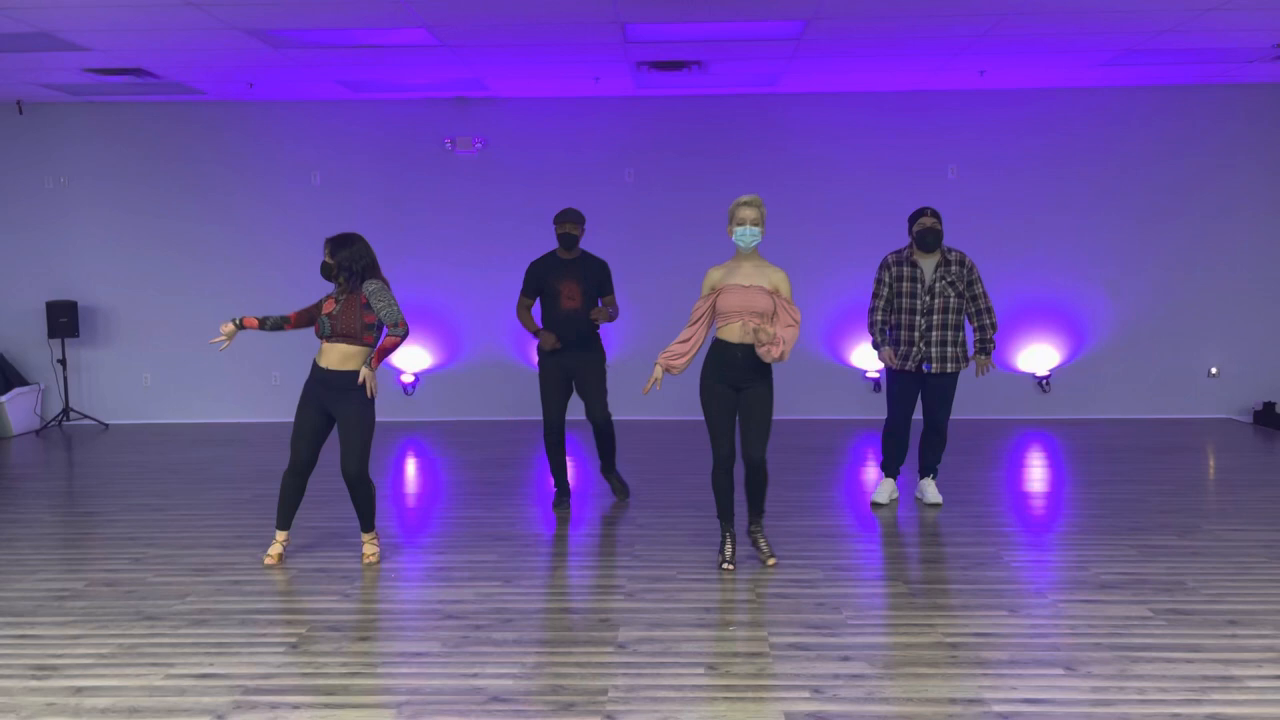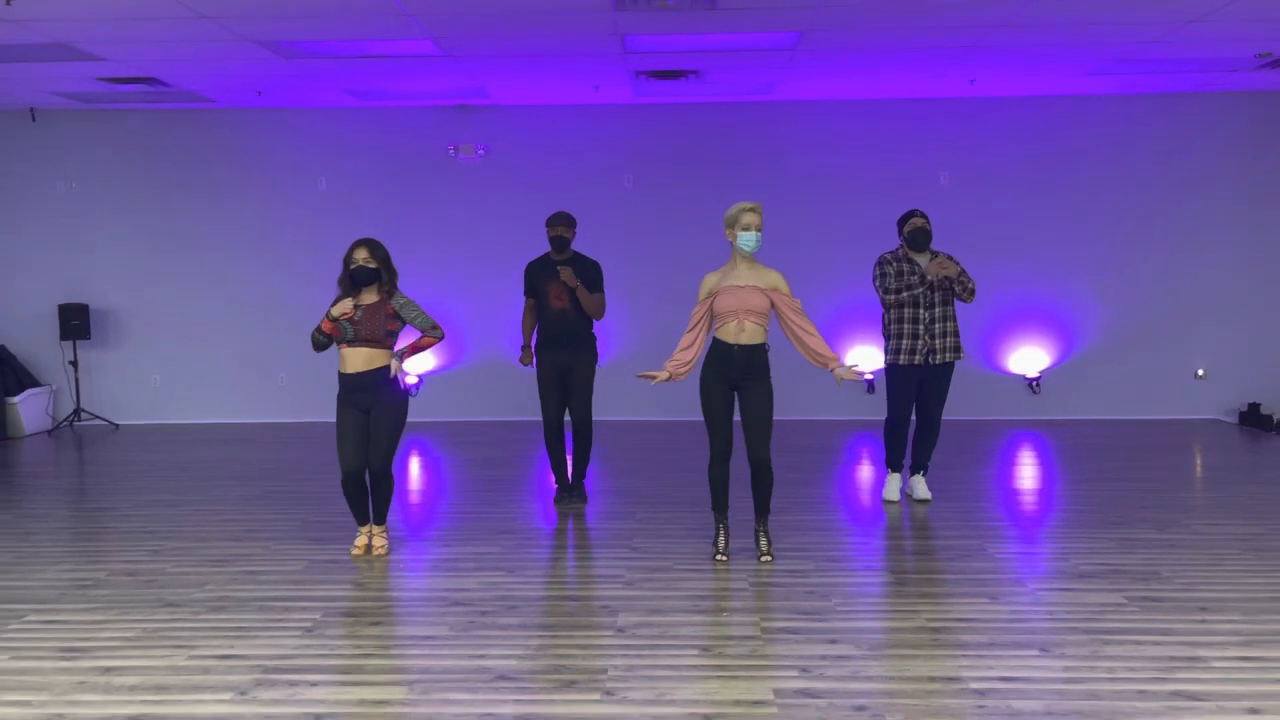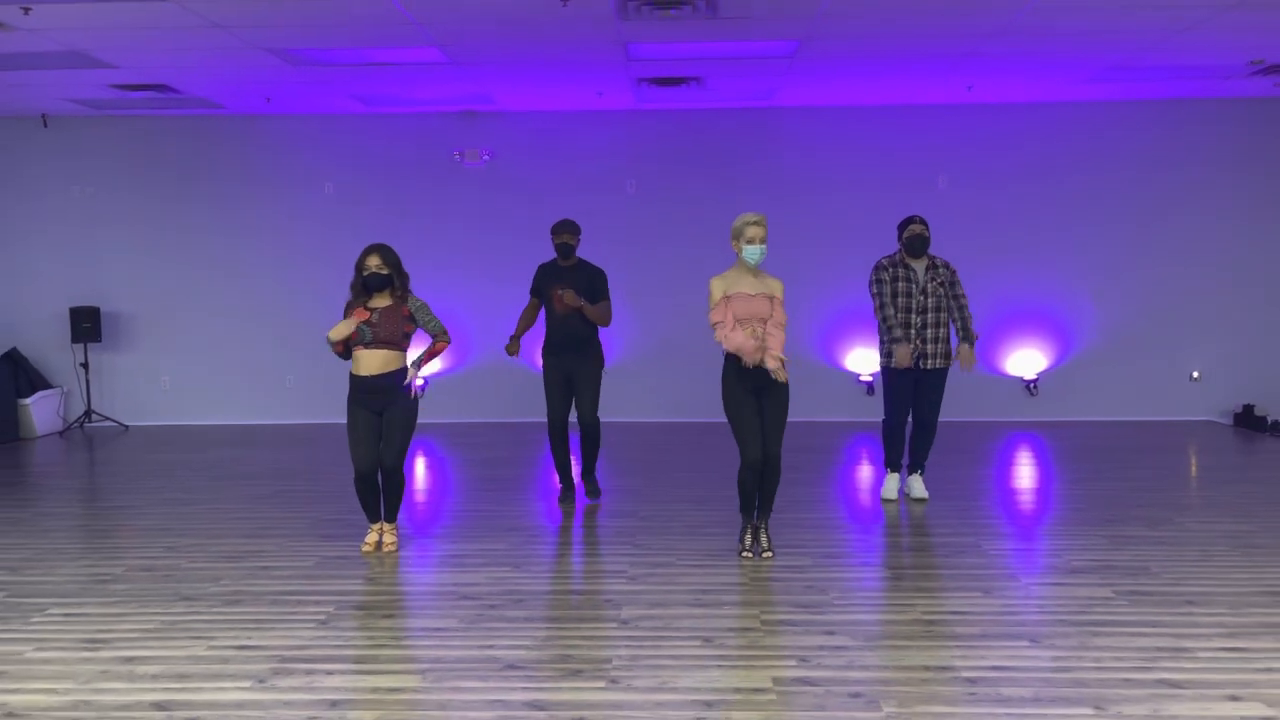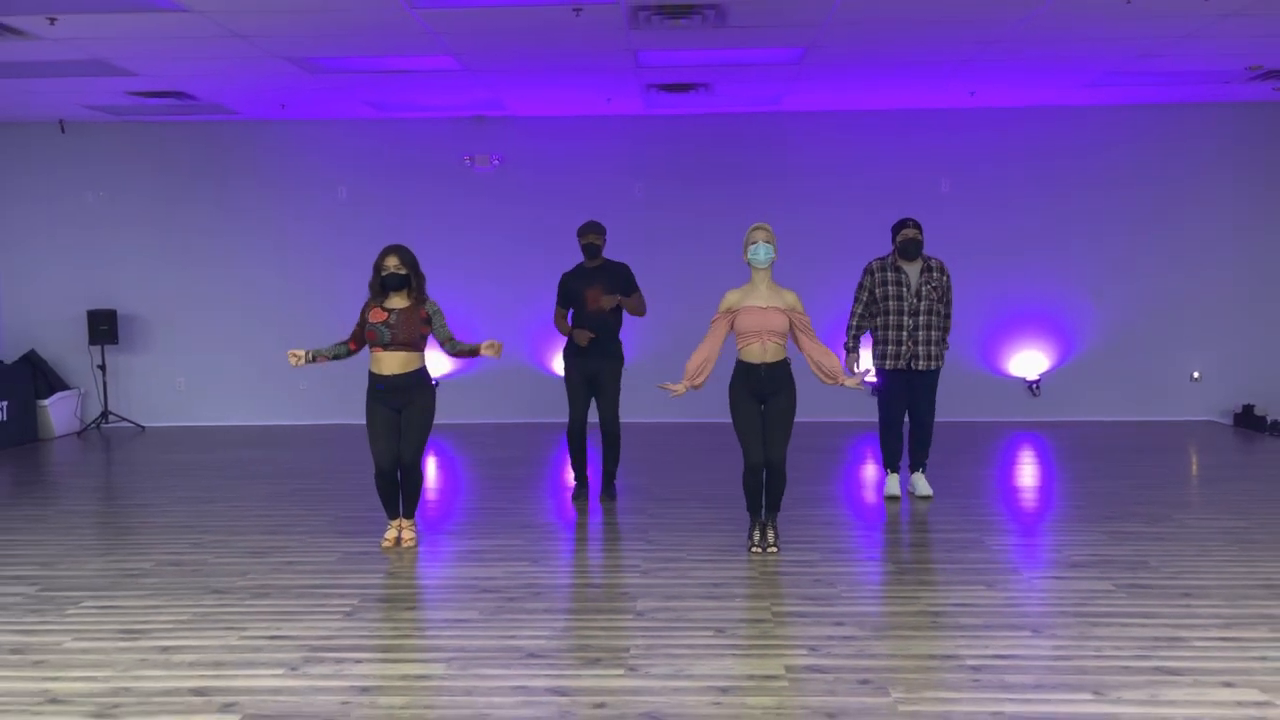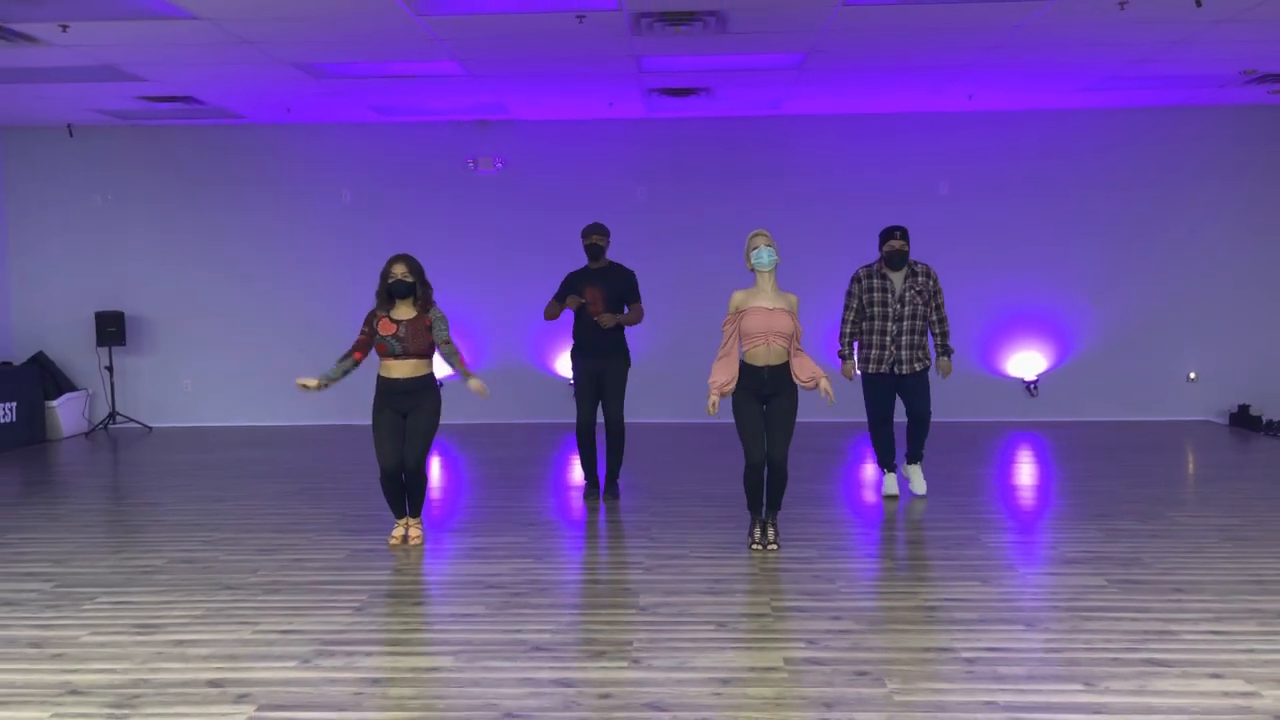
dt=0.5s
person 1, frame 1
left shoulder: (776, 277)
right shoulder: (715, 276)
left elbow: (789, 326)
right elbow: (697, 327)
left wrist: (775, 345)
right wrist: (666, 361)
left hip: (757, 370)
right hip: (719, 365)
left knee: (755, 456)
right knee: (723, 455)
left ankle: (755, 529)
right ankle: (727, 535)
person 1, frame 2
left shoulder: (771, 279)
right shoulder: (712, 281)
left elbow: (799, 324)
right elbow: (696, 330)
left wrist: (832, 363)
right wrist: (671, 369)
left hip: (756, 367)
right hip: (718, 365)
left knee: (760, 454)
right knee: (720, 451)
left ankle: (762, 529)
right ankle: (721, 527)
person 1, frame 3
left shoulder: (774, 285)
right shoulder: (720, 283)
left elbow: (777, 330)
right elbow: (725, 329)
left wrist: (774, 358)
right wrist: (749, 349)
left hip: (771, 374)
right hip: (738, 372)
left knee: (772, 454)
right knee: (752, 456)
left ankle: (763, 525)
right ankle: (747, 525)
person 1, frame 4
left shoulder: (789, 299)
right shoulder: (733, 298)
left elbow: (810, 343)
right elbow: (711, 342)
left wrist: (842, 377)
right wrist: (687, 381)
left hip: (780, 382)
right hip: (745, 382)
left knee: (775, 459)
right knee: (754, 460)
left ankle: (770, 523)
right ankle: (755, 524)
person 1, frame 5
left shoulder: (791, 301)
right shoulder: (739, 298)
left elbow: (795, 349)
right elbow: (728, 347)
left wrist: (816, 376)
right wrist: (717, 388)
left hip: (782, 384)
right hip: (748, 384)
left knee: (778, 458)
right knee: (755, 458)
left ankle: (772, 521)
right ankle: (756, 521)
person 2, frame 1
left shoulder: (371, 290)
right shoulder: (330, 298)
left elbow: (399, 329)
right elbow: (292, 320)
left wrist: (372, 362)
right wrist: (239, 324)
left hip: (353, 390)
right hip: (318, 387)
left knee: (354, 470)
right knee: (299, 464)
left ankle: (369, 535)
right ankle: (281, 536)
person 2, frame 2
left shoulder: (395, 301)
right shoulder: (344, 302)
left elbow: (435, 332)
right elbow: (318, 344)
left wrist: (400, 356)
right wrist: (332, 316)
left hip: (384, 389)
right hip: (349, 392)
left knee: (379, 465)
right knee: (350, 468)
left ankle: (380, 529)
right ankle: (363, 528)
person 2, frame 3
left shoulder: (410, 304)
right shoulder: (354, 306)
left elbow: (442, 338)
right elbow: (344, 352)
left wrist: (415, 366)
right wrist: (334, 339)
left hip: (397, 391)
right hip: (361, 393)
left knee: (391, 464)
right knee: (363, 467)
left ankle: (391, 525)
right ankle: (374, 525)
person 2, frame 4
left shoulder: (426, 307)
right shoulder: (371, 307)
left elbow: (450, 345)
right elbow: (352, 345)
left wrist: (478, 349)
right wrist: (311, 355)
left hip: (416, 390)
right hip: (379, 392)
left knee: (410, 461)
right knee: (384, 463)
left ankle: (409, 522)
right ankle: (393, 522)
person 2, frame 5
left shoulder: (432, 315)
right shoulder: (376, 317)
left elbow: (447, 348)
right elbow: (356, 354)
left wrist: (469, 377)
right wrist: (323, 380)
left hip: (422, 395)
right hip: (387, 397)
left knee: (414, 463)
right knee: (389, 466)
left ankle: (416, 521)
right ankle: (400, 520)
person 3, frame 1
left shoulder: (597, 266)
right shoulder: (539, 267)
left elbow: (613, 308)
right elbow: (523, 308)
left wrist: (607, 313)
right wrist: (539, 332)
left hip: (589, 353)
right hip: (554, 355)
left knee: (599, 416)
right knee: (553, 422)
left ankle: (610, 470)
right ankle: (562, 487)
person 3, frame 2
left shoulder: (589, 267)
right shoulder: (535, 268)
left elbow: (598, 312)
right elbow: (530, 309)
left wrist: (576, 285)
right wrist: (526, 346)
left hip: (581, 353)
right hip: (547, 354)
left knee: (581, 416)
right knee: (552, 419)
left ankle: (578, 481)
right ankle: (561, 483)
person 3, frame 3
left shoulder: (593, 274)
right shoulder: (543, 272)
left elbow: (605, 318)
right elbow: (533, 307)
left wrist: (580, 303)
right wrist: (516, 336)
left hip: (587, 358)
right hip: (554, 358)
left knee: (588, 418)
right knee: (556, 421)
left ankle: (589, 475)
right ankle: (566, 483)
person 3, frame 4
left shoulder: (620, 271)
right shoulder: (569, 278)
left elbow: (640, 308)
right elbow: (559, 316)
left wrist: (618, 300)
right wrist: (572, 332)
left hip: (609, 358)
right hip: (576, 359)
left knee: (610, 420)
right knee: (577, 420)
left ankle: (609, 481)
right ankle: (581, 481)
person 3, frame 5
left shoulder: (623, 276)
right shoulder: (573, 279)
left elbow: (637, 314)
right elbow: (548, 314)
left wrist: (617, 318)
right wrist: (564, 304)
left hip: (615, 359)
right hip: (584, 358)
left knee: (614, 419)
right knee: (585, 420)
left ankle: (611, 480)
right ankle: (590, 480)
person 4, frame 1
left shoulder: (961, 263)
right shoulder: (892, 264)
left elbow: (979, 305)
right elbow: (878, 305)
left wrist: (983, 346)
right wrist: (881, 343)
left hip: (945, 360)
right hip: (903, 358)
left knee: (937, 422)
right knee: (897, 420)
left ankle: (927, 479)
right ankle: (889, 479)
person 4, frame 2
left shoulder: (946, 261)
right shoulder: (887, 262)
left elbow: (969, 293)
right elbow: (889, 294)
left wrist: (955, 276)
right wrist: (926, 277)
left hip: (941, 354)
right hip: (902, 354)
left knee: (930, 418)
right knee: (898, 416)
left ankle: (917, 476)
right ankle: (894, 474)
person 4, frame 3
left shoulder: (944, 269)
right shoulder: (884, 268)
left elbow: (959, 306)
right elbow: (884, 308)
left wrist: (966, 341)
right wrist: (898, 342)
left hip: (936, 358)
right hip: (898, 358)
left knee: (927, 419)
right knee: (895, 418)
left ankle: (915, 475)
right ankle: (892, 474)
person 4, frame 4
left shoulder: (939, 270)
right shoulder: (875, 270)
left elbow: (945, 312)
right elbow: (860, 310)
left wrist: (941, 344)
right wrist: (852, 347)
left hip: (928, 360)
right hip: (890, 360)
left knee: (923, 419)
right knee: (891, 418)
left ankle: (917, 473)
right ankle: (892, 473)
person 4, frame 5
left shoulder: (926, 275)
right shoulder: (863, 277)
left elbow: (938, 316)
right elbow: (850, 319)
left wrist: (943, 353)
right wrist: (847, 355)
left hip: (914, 363)
right hip: (875, 363)
left knee: (921, 415)
right knee: (880, 420)
left ankle: (913, 464)
right ankle: (889, 472)
